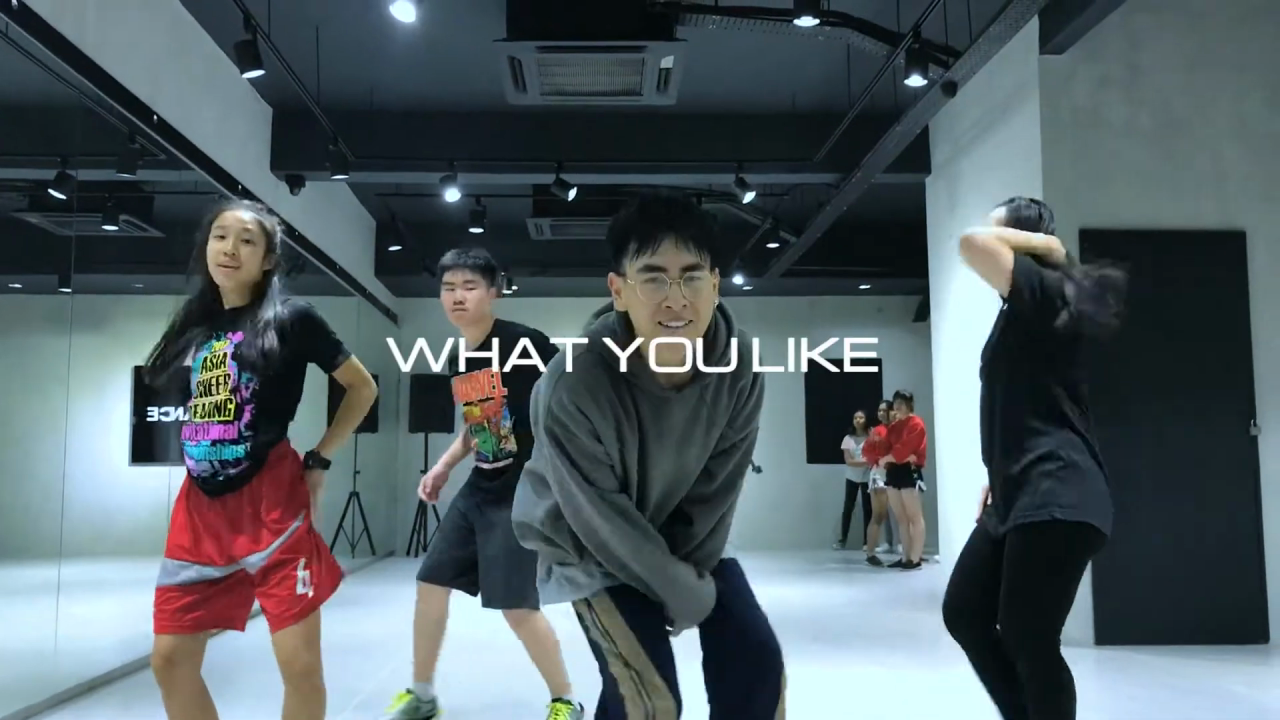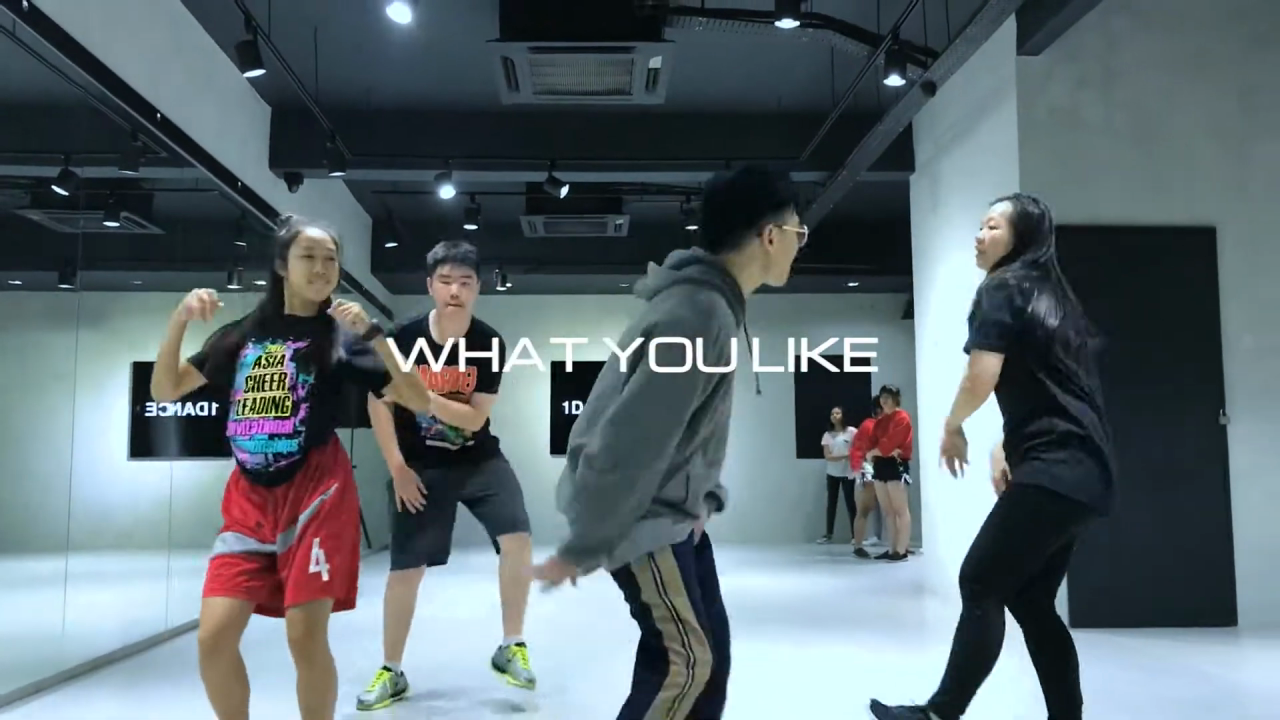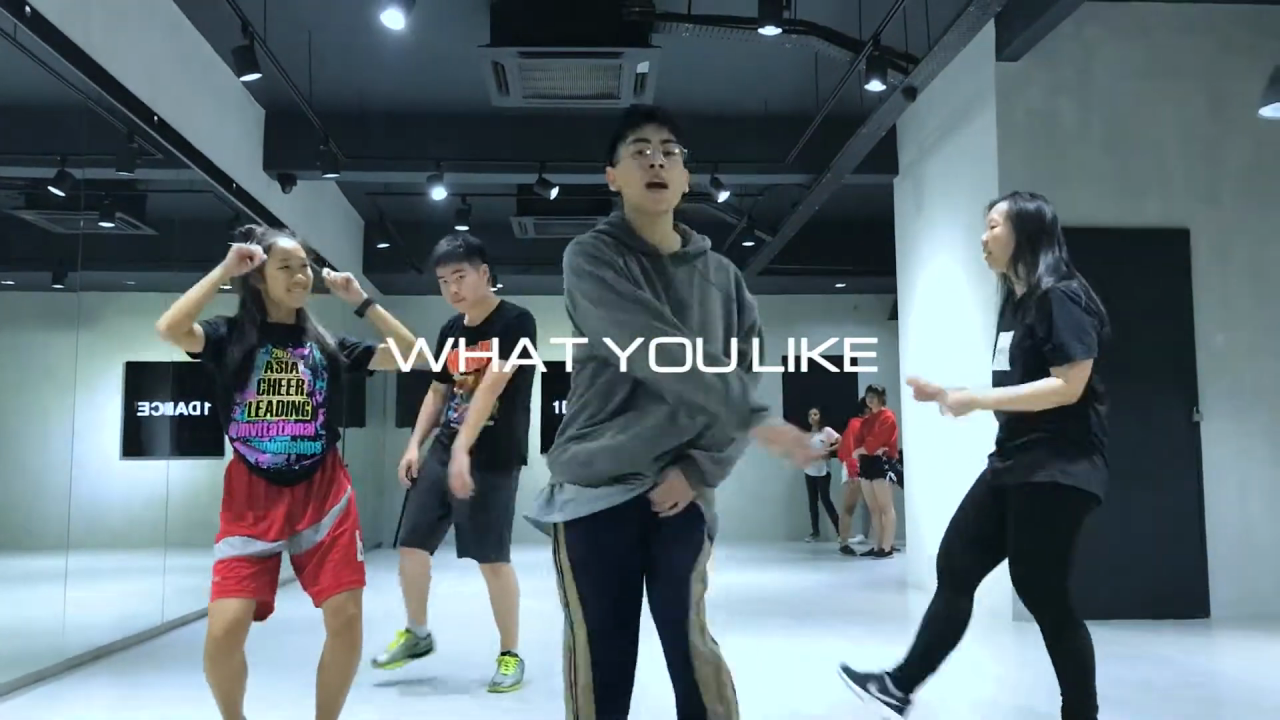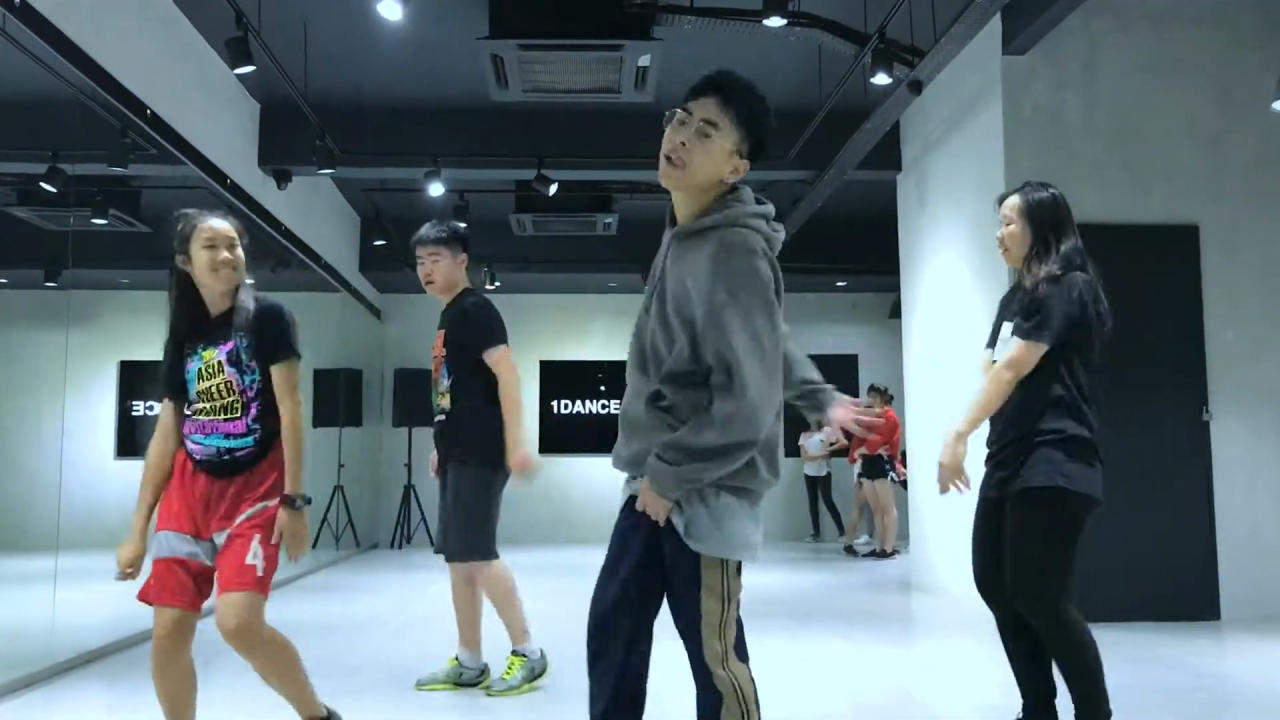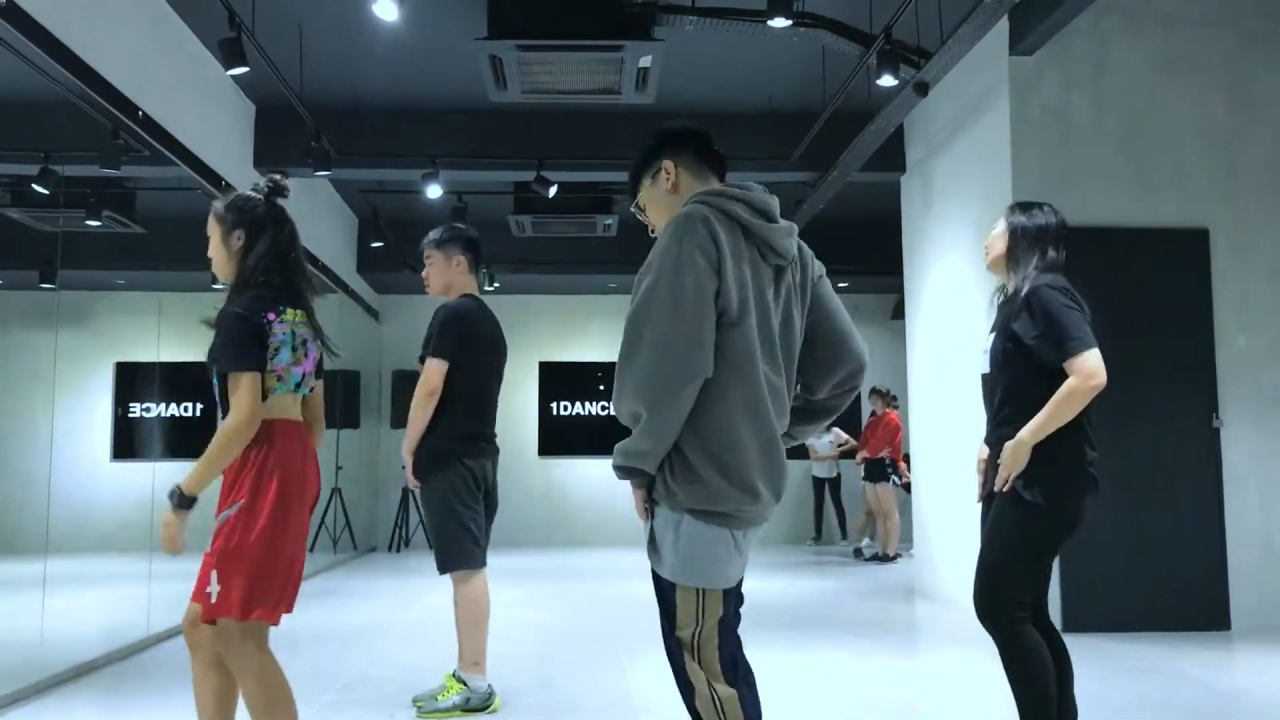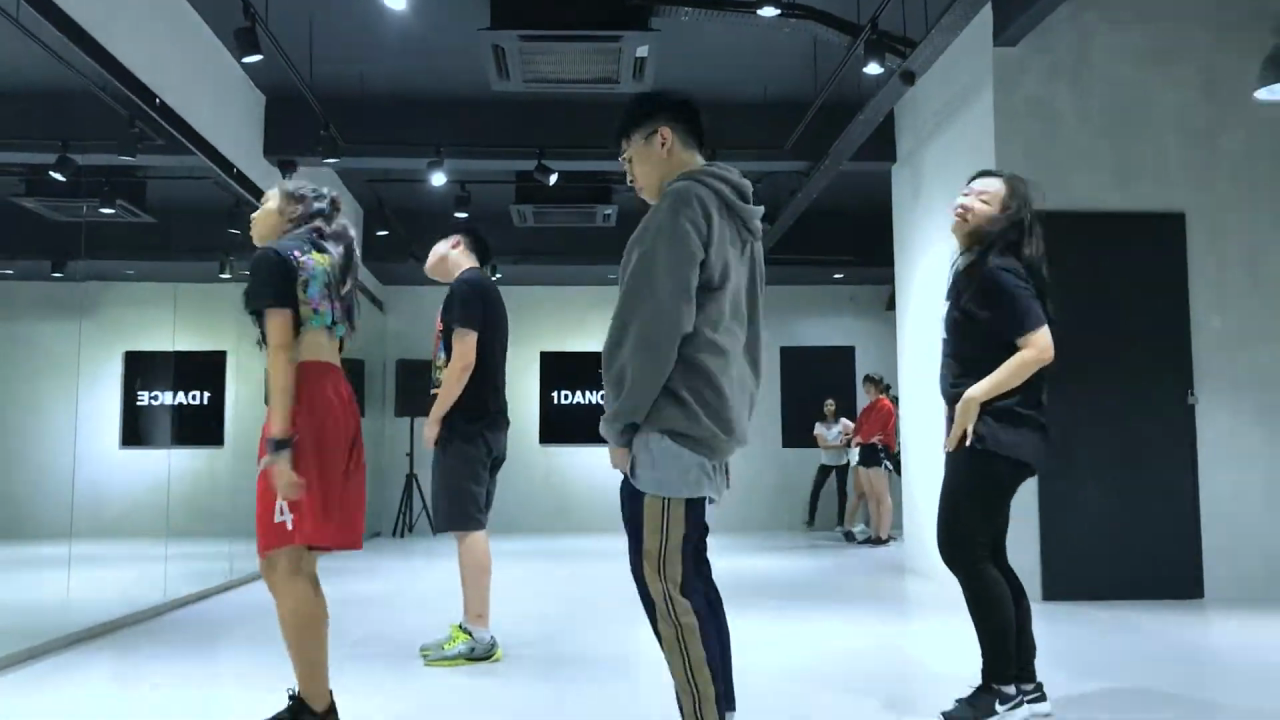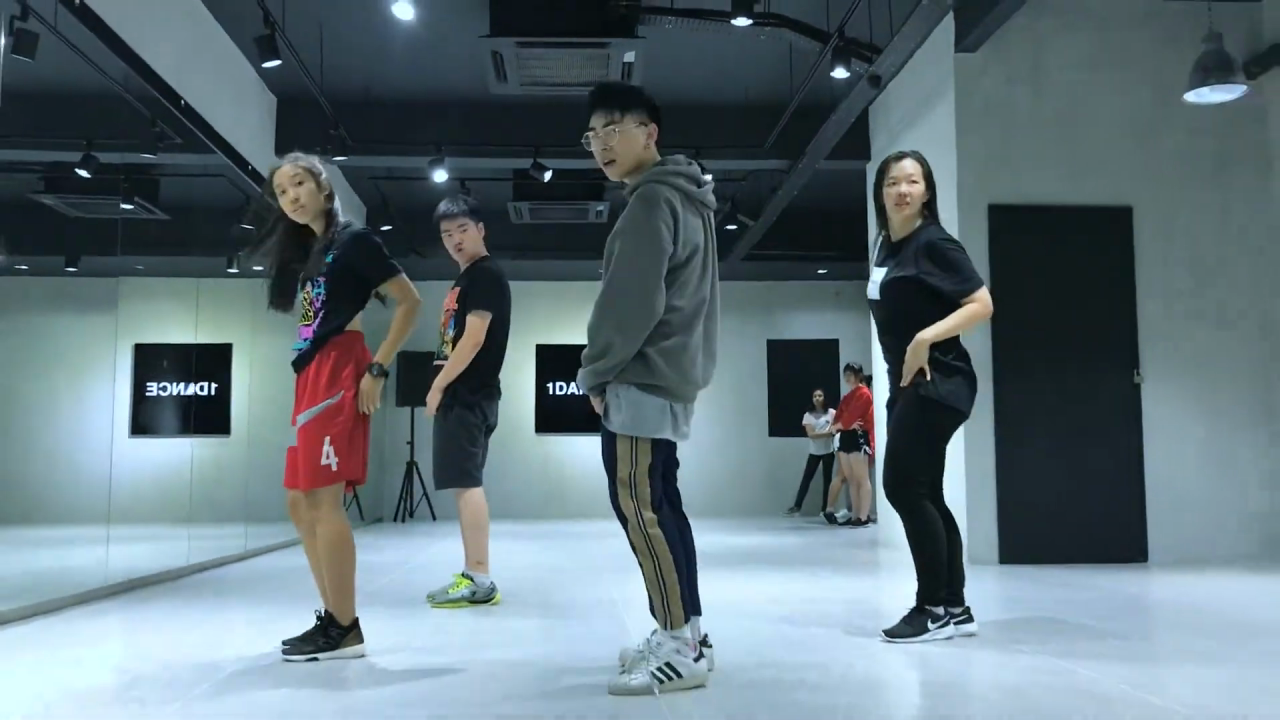
dt=0.5s
person 1, frame 1
left shoulder: (739, 374)
right shoulder: (574, 386)
left elbow: (711, 499)
right elbow: (604, 519)
left wrist: (680, 596)
right wrist: (686, 596)
left hip: (678, 538)
right hip: (590, 547)
left knee: (754, 663)
person 1, frame 2
left shoulder: (717, 305)
right shoulder: (698, 312)
right elbow: (632, 438)
left wrist: (704, 497)
right wrist: (586, 544)
left hip: (673, 507)
right hip: (633, 512)
left knee: (708, 642)
right knee: (686, 655)
person 1, frame 3
left shoulder: (718, 274)
right shoulder: (592, 255)
left elbow: (735, 373)
right elbow: (646, 349)
left wrist: (697, 465)
right wrist: (749, 419)
left hip: (683, 484)
right hip: (591, 483)
left knee: (687, 631)
right knee: (597, 648)
person 1, frame 4
left shoulder: (733, 249)
right shoulder: (685, 238)
left elbow: (748, 395)
right elbow: (767, 344)
left wrist: (669, 475)
right wrist: (820, 398)
left hip: (712, 493)
right hip: (660, 480)
left knee: (712, 650)
right knee: (612, 628)
person 1, frame 5
left shoulder: (694, 229)
right shoulder: (787, 248)
left elbow: (664, 364)
right elbow: (844, 366)
left wrist: (639, 460)
left hip: (695, 486)
right hip: (745, 483)
left knee: (709, 669)
right knee: (711, 650)
person 1, frame 6
left shoulder: (681, 204)
right shoulder: (735, 218)
left elbow: (652, 321)
left wrist: (620, 420)
left hip: (670, 429)
right hip: (704, 427)
left knee: (665, 584)
right knee: (686, 580)
person 1, frame 7
left shoulder: (651, 201)
right shoulder: (686, 198)
left elbow: (630, 302)
left wrist: (596, 373)
left hip: (641, 380)
right hip: (670, 376)
left knee: (640, 507)
right knee: (659, 505)
person 2, frame 1
left shoulder: (1036, 288)
right shoulder: (1030, 305)
left elbow: (972, 242)
left wrist: (1044, 243)
right wrist: (998, 476)
left hip: (1055, 498)
right hip: (1022, 496)
left knee: (1028, 639)
right knee: (963, 615)
person 2, frame 2
left shoulder: (1001, 291)
right shoulder: (1043, 297)
left elbow: (982, 375)
left wrist: (952, 426)
right wrist: (1005, 446)
left hip: (1055, 470)
right hip: (1076, 471)
left knee: (980, 586)
right knee: (1031, 603)
person 2, frame 3
left shoulder: (1061, 296)
right shoulder: (1014, 303)
left elbow: (1070, 385)
left wrist: (977, 399)
right wrist: (942, 394)
left hip: (1060, 465)
right hip: (1015, 461)
left knee: (1041, 590)
right knee: (955, 567)
person 2, frame 4
left shoulder: (1068, 288)
right shoulder: (1016, 297)
left elbow: (1015, 368)
right elbow: (993, 372)
left wrist: (958, 435)
right wrist: (961, 435)
left hip: (1053, 464)
right hip: (1010, 462)
left knee: (1035, 594)
right knee: (995, 585)
person 2, frame 5
left shoulder: (1043, 292)
right shoulder: (1013, 301)
left elbow: (1091, 375)
left wrist: (1025, 441)
right wrist: (991, 447)
left hip: (1041, 480)
right hip: (1014, 478)
left knee: (999, 606)
right knee: (1024, 612)
person 2, frame 6
left shoulder: (998, 271)
right shoulder: (971, 269)
left elbow: (1039, 349)
left wrist: (972, 397)
right wrist: (955, 403)
left hip: (998, 434)
right hip: (976, 433)
left knee: (963, 549)
right knee: (984, 557)
person 2, frame 7
left shoulder: (935, 244)
right shoulder: (887, 245)
left elbow: (982, 304)
left wrist: (928, 337)
right wrist: (904, 367)
left hip: (937, 384)
right hip: (909, 385)
left knee: (904, 485)
right knee: (924, 493)
left ankle: (934, 607)
right ankle: (953, 606)
person 3, frame 1
left shoulder: (291, 319)
right shoulder: (196, 329)
left elbow: (362, 388)
left wrist: (319, 459)
left hip: (271, 494)
right hip: (200, 501)
left knee: (301, 662)
right knee: (169, 659)
person 3, frame 2
left shoulder: (340, 339)
right shoulder: (243, 333)
left elbow: (418, 398)
right elbow: (163, 390)
left wrist: (372, 333)
right wrist: (179, 318)
left hip: (318, 488)
right hip: (249, 494)
left knee: (306, 635)
right knee: (214, 635)
person 3, frame 3
left shoulder: (327, 344)
right shoulder: (229, 337)
left elbow: (410, 352)
right elbow: (170, 327)
left wrist: (360, 300)
right wrist: (224, 270)
left hip: (321, 489)
right hip: (251, 493)
left knee: (346, 622)
right knee: (223, 630)
person 3, frame 4
left shoulder: (266, 317)
right shoulder: (180, 339)
left elbow: (290, 407)
right elbow: (166, 435)
left wrist: (294, 500)
right wrist: (137, 529)
left hip: (256, 485)
right hip: (192, 489)
left knee: (237, 622)
right knee: (168, 634)
person 3, frame 5
left shoulder: (243, 313)
right shoulder: (296, 310)
left elbow: (244, 418)
right elbow: (312, 414)
left wrist: (182, 497)
right wrist: (305, 485)
left hip: (262, 470)
right hip: (293, 466)
left knee: (240, 639)
right knee: (200, 627)
person 3, frame 6
left shoulder: (273, 259)
right shoulder: (324, 262)
left elbow: (281, 348)
left wrist: (277, 442)
left hip: (308, 413)
right hip: (332, 403)
left knee: (284, 562)
right knee: (288, 562)
person 3, frame 7
left shoulder: (353, 240)
right shoulder: (302, 249)
left elbow: (410, 301)
left wrist: (377, 368)
left hip: (337, 373)
right hip: (311, 375)
left knee: (324, 500)
right knee: (300, 502)
right ankle: (332, 620)
person 4, frame 1
left shoulder: (520, 342)
right shoulder: (460, 360)
right wrist: (443, 464)
left hip: (522, 493)
right hip: (478, 490)
left knee: (517, 605)
right knee: (430, 583)
person 4, frame 2
left shoulder: (490, 344)
right shoulder: (404, 338)
left elbow: (475, 419)
right elbow: (379, 405)
left wrist: (423, 395)
right wrist: (398, 468)
left hip: (480, 462)
right hip: (421, 468)
left knee: (517, 537)
right knee: (405, 570)
left ankle: (512, 645)
right ankle: (391, 671)
person 4, frame 3
left shoulder: (516, 322)
right shoulder: (449, 330)
left elbow: (492, 387)
left wrist: (462, 451)
right wrist: (415, 445)
left hip: (493, 457)
right hip: (443, 452)
left knee: (493, 556)
right knee: (411, 542)
left ankle: (510, 655)
right ankle: (416, 631)
person 4, frame 4
left shoulder: (474, 309)
right shoulder: (451, 315)
left elbow: (506, 373)
left wrist: (516, 442)
right wrist: (443, 445)
left hip: (479, 452)
right hip: (460, 451)
left knee: (473, 555)
right knee: (456, 557)
left ankle: (527, 652)
right ankle: (469, 661)
person 4, frame 5
left shoulder: (450, 314)
right shoulder: (489, 321)
left elbow: (429, 390)
left wrist: (409, 450)
left hip: (449, 456)
right hip: (480, 454)
left knee: (462, 567)
right knee: (466, 568)
right ankle: (467, 676)
person 4, frame 6
left shoulder: (465, 286)
right shoulder: (482, 288)
left elbow: (463, 361)
left wrist: (434, 417)
right wrist: (444, 415)
left hip: (466, 425)
right hip: (482, 423)
left knee: (467, 527)
right knee: (469, 528)
left ankle: (479, 635)
right ankle: (471, 627)
person 4, frame 7
left shoulder: (486, 274)
right shoulder: (467, 278)
left elbow: (473, 340)
left wrist: (437, 386)
right wrist: (444, 387)
left hip: (466, 396)
right hip: (465, 395)
left knee: (466, 484)
right knee: (465, 485)
left ankle: (479, 580)
right ankle: (472, 576)
